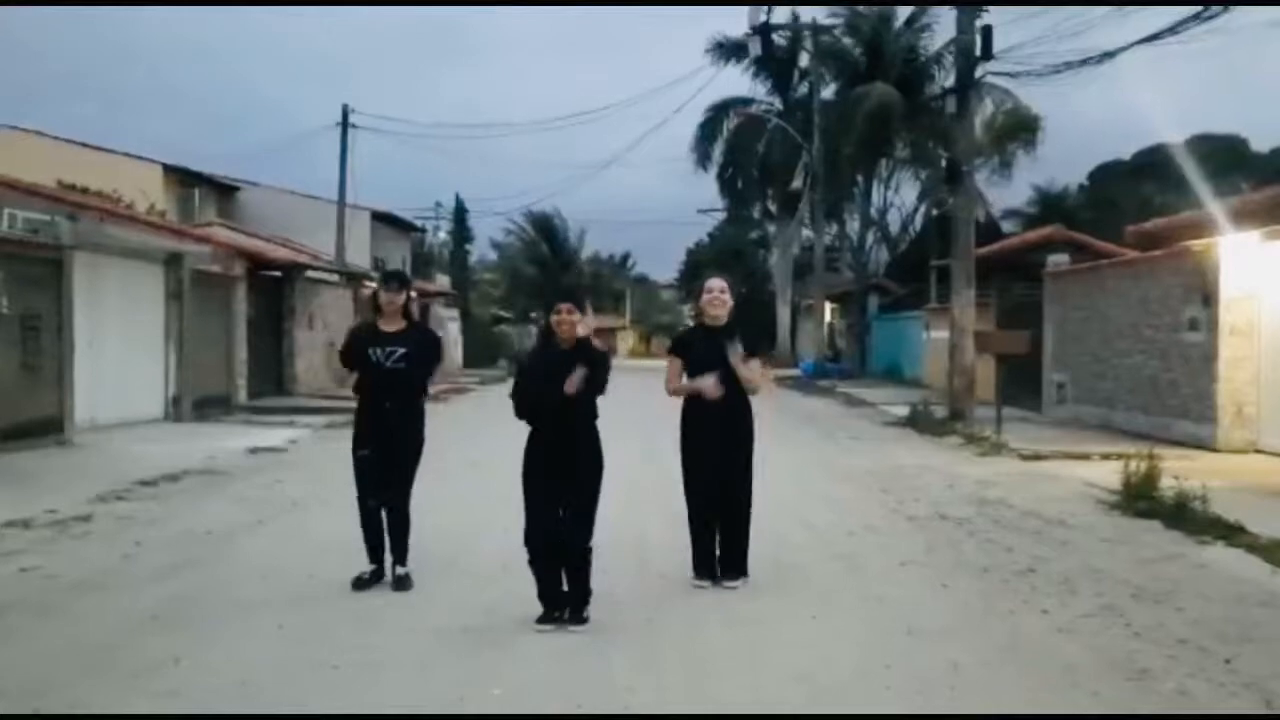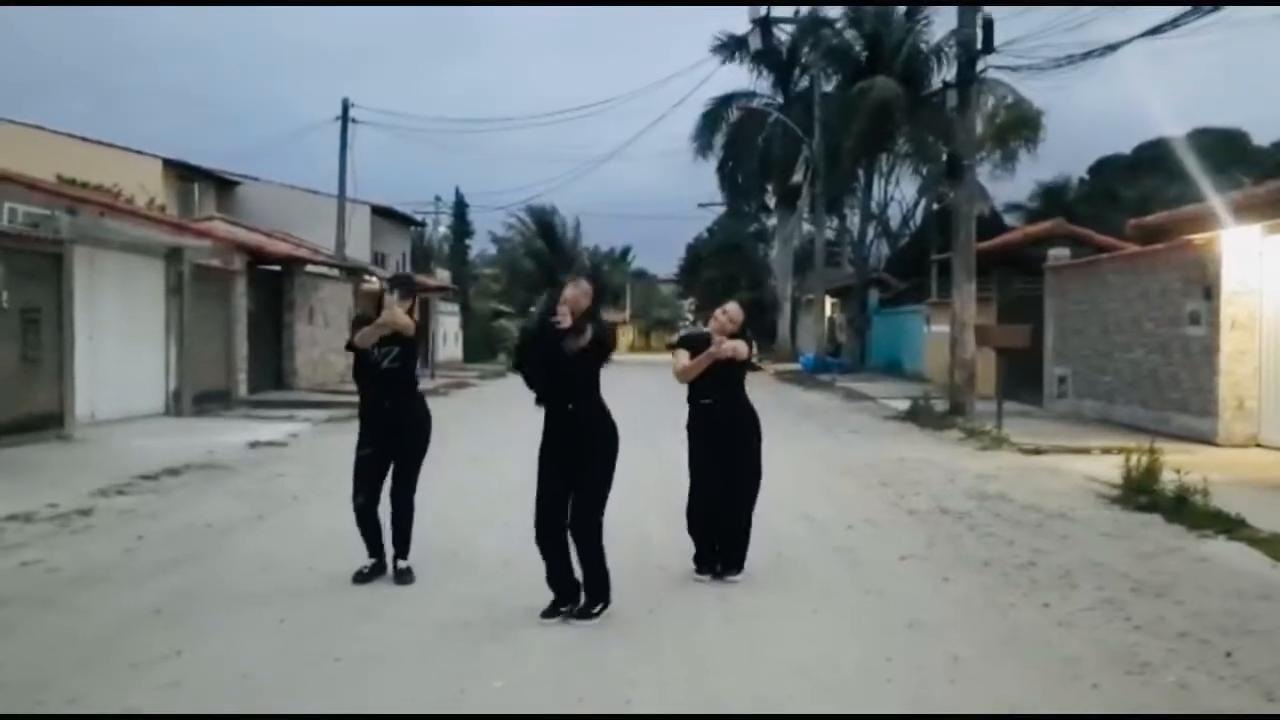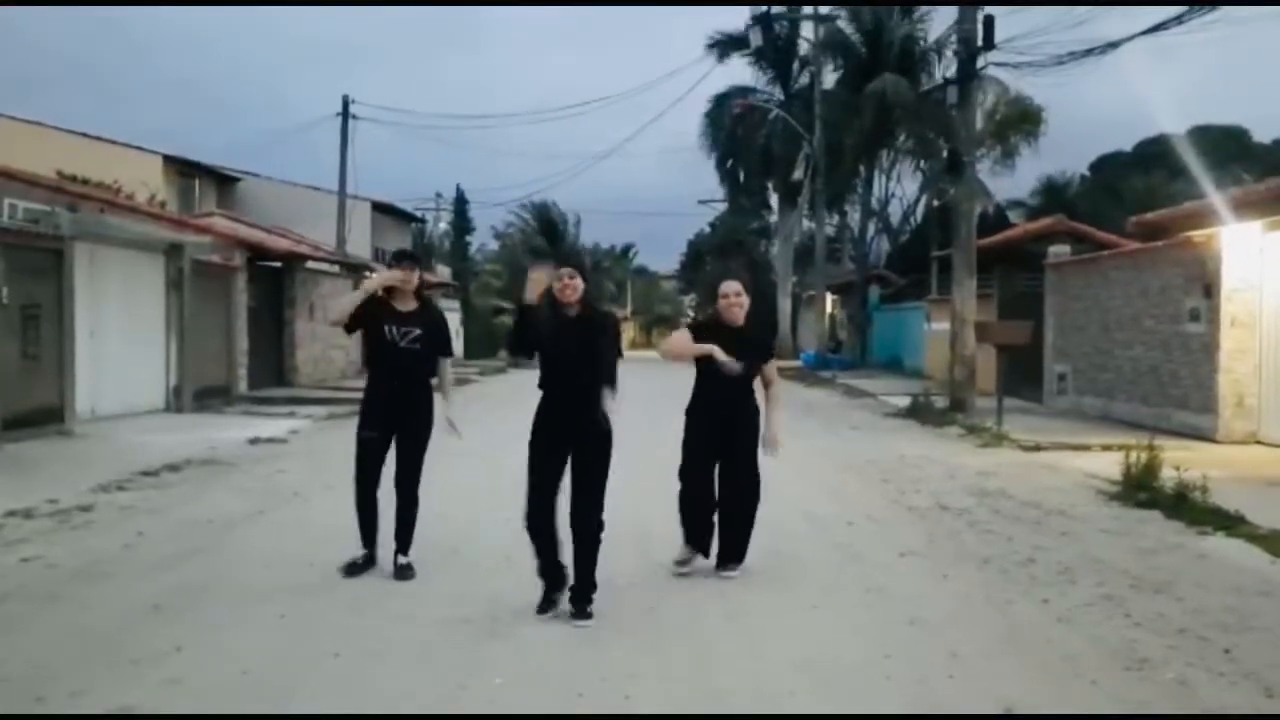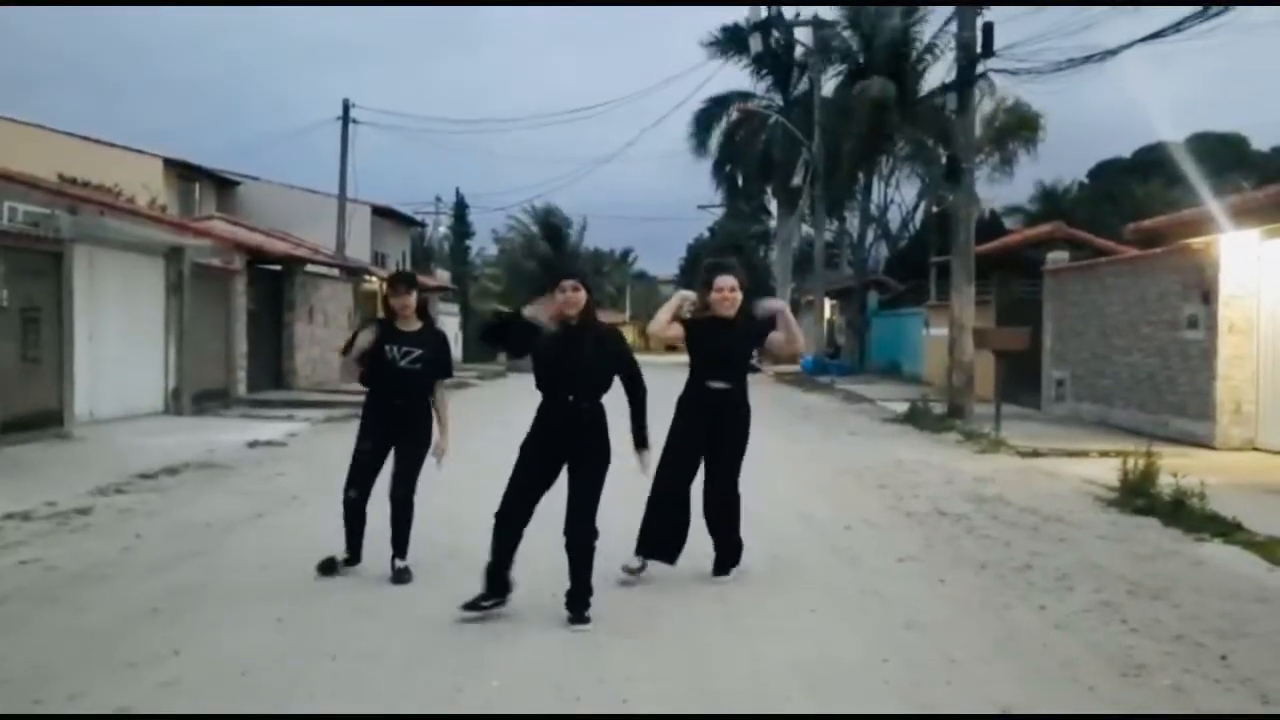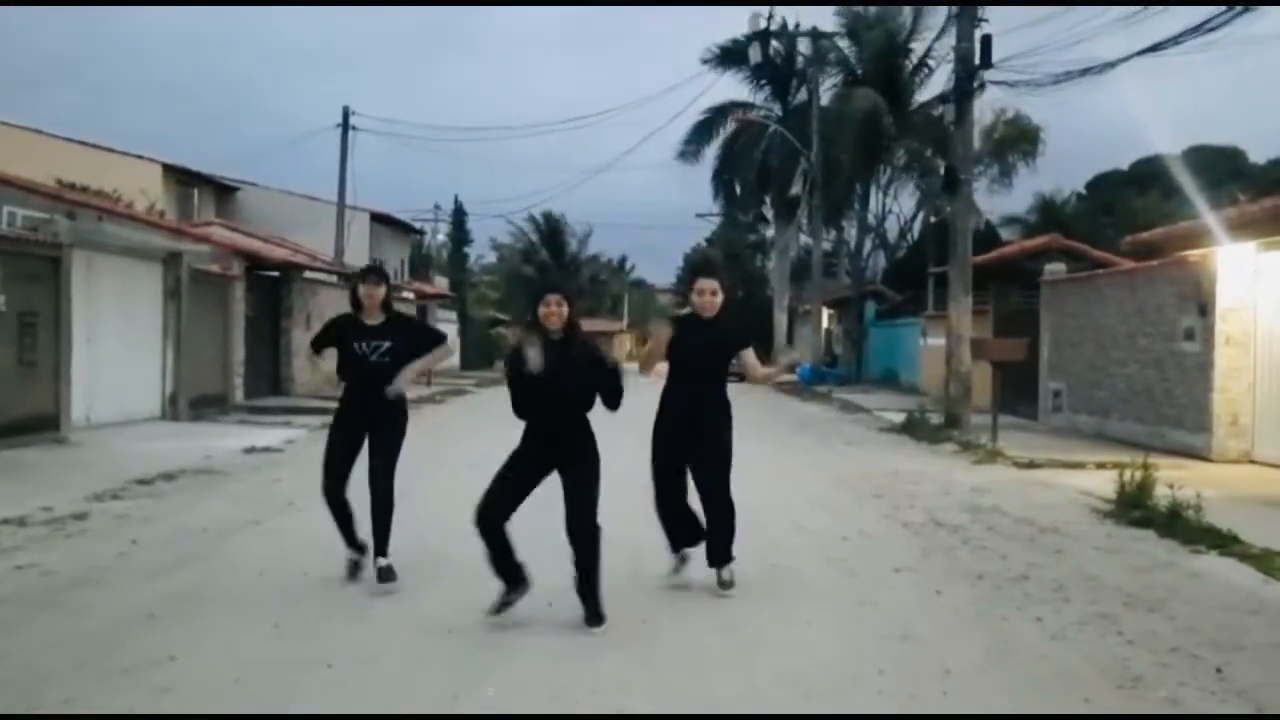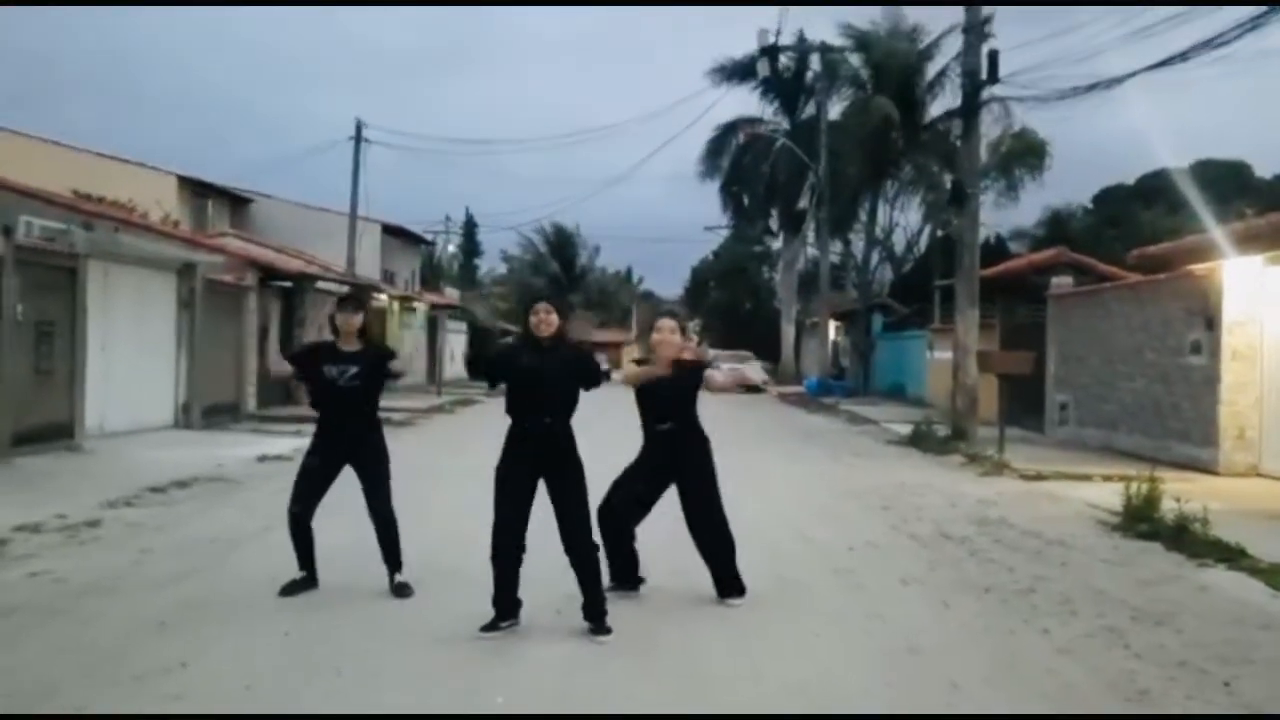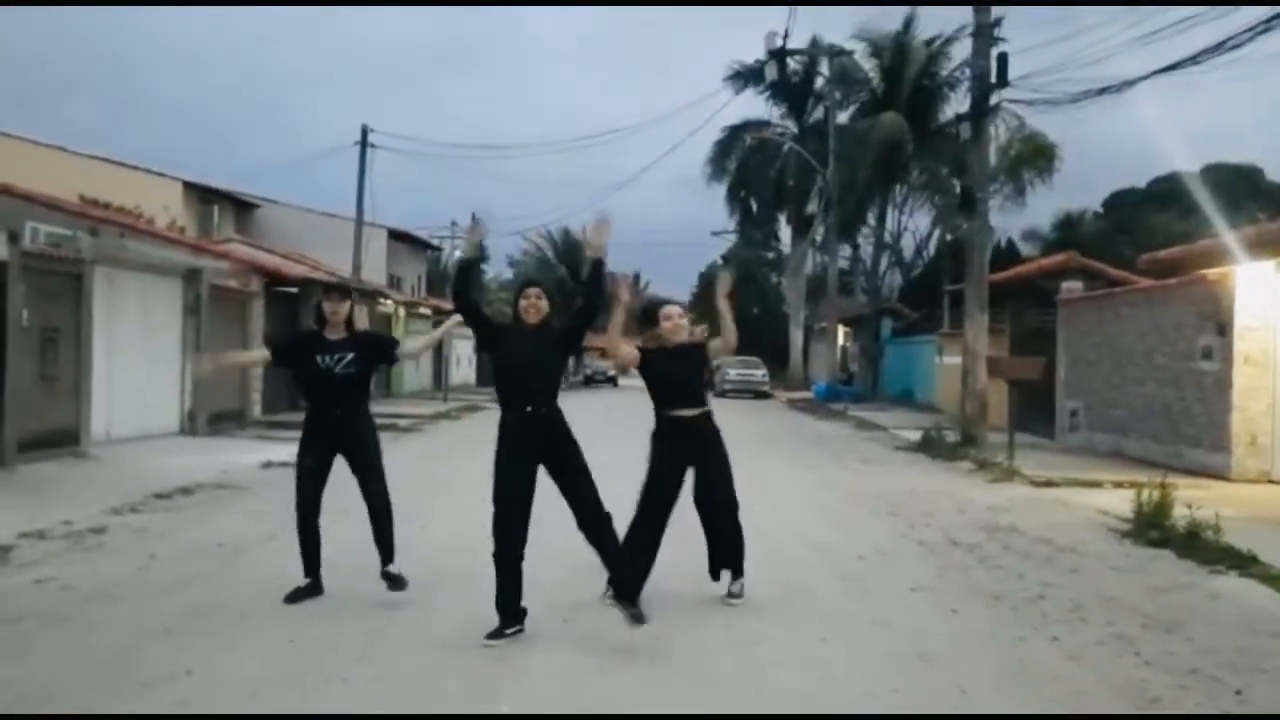
dt=0.7s
person 1, frame 1
left shoulder: (595, 356)
right shoulder: (534, 359)
left elbow: (598, 386)
right elbow: (523, 408)
left wrist: (583, 341)
right wrist: (562, 393)
left hip: (583, 452)
right hip: (542, 452)
left knee: (575, 539)
right knee: (539, 536)
left ankle: (578, 602)
right ankle: (552, 602)
person 1, frame 2
left shoulder: (594, 332)
right shoulder: (538, 331)
left elbow: (599, 345)
right elbow: (532, 375)
left wrist: (574, 329)
right wrist: (565, 345)
left hip: (595, 432)
right hip: (557, 431)
left knee: (584, 521)
right knee: (548, 522)
left ankle: (598, 595)
right ankle: (565, 592)
person 1, frame 3
left shoulder: (603, 322)
right shoulder: (540, 321)
left elbow: (609, 361)
right elbow: (520, 349)
left wrist: (607, 391)
right wrist: (527, 303)
left hip: (591, 422)
right hip: (550, 418)
left knee: (587, 515)
right knee: (538, 511)
left ankle: (582, 597)
right ankle: (552, 581)
person 1, frame 4
left shoulder: (607, 337)
right shoulder: (539, 333)
left elbow: (635, 387)
right elbow: (490, 334)
left wrist: (640, 440)
right wrist: (528, 315)
left hip: (590, 430)
right hip: (547, 426)
left knee: (580, 523)
right knee: (512, 509)
left ankle: (579, 602)
right ankle: (496, 588)
person 1, frame 5
left shoulder: (586, 350)
right shoulder: (523, 353)
left elbow: (612, 402)
right elbow: (521, 408)
left wrist: (612, 370)
right wrist: (530, 371)
left hip: (577, 450)
right hip: (535, 446)
left knee: (583, 529)
right knee: (488, 514)
left ankle: (591, 602)
right ankle: (514, 580)
person 1, frame 6
left shoulder: (571, 357)
right shoulder: (514, 353)
left elbow: (592, 377)
right elbow: (485, 373)
left hip: (559, 447)
right hip: (520, 446)
left knee: (579, 537)
right knee: (507, 538)
left ankle: (596, 615)
right ankle: (506, 610)
person 1, frame 7
left shoulder: (559, 338)
right shoulder: (500, 337)
left elbow: (592, 305)
right elbow: (463, 300)
left wrist: (595, 256)
right wrist: (470, 256)
left hip: (552, 431)
right hip: (514, 435)
left knee: (591, 512)
right knee: (508, 528)
left ankle: (627, 592)
right ankle: (511, 616)
person 2, frame 1
left shoulder: (420, 333)
right shoulder: (362, 334)
left elbow: (440, 371)
left wrist: (442, 340)
left hip: (407, 425)
right hip: (369, 425)
left knee: (396, 501)
right knee: (368, 502)
left ankle: (400, 565)
right ankle: (376, 565)
person 2, frame 2
left shoulder: (410, 329)
right shoulder: (365, 324)
left elbow: (406, 327)
right elbow: (360, 340)
left wrist: (396, 320)
right wrist: (381, 324)
left hip: (411, 423)
right hip: (374, 423)
left knee: (402, 495)
right knee: (363, 499)
left ankle: (401, 559)
right ankle: (376, 558)
person 2, frame 3
left shoulder: (432, 316)
right shoulder: (374, 308)
left elbow: (443, 364)
right elbow: (336, 318)
left wrist: (446, 406)
right wrist: (369, 287)
left hip: (417, 405)
right hip: (378, 402)
left knee: (408, 483)
right knee: (366, 480)
left ankle: (402, 554)
right ankle: (367, 551)
person 2, frame 4
left shoulder: (435, 338)
right shoulder: (376, 331)
left elbow: (439, 387)
left wrist: (444, 432)
right wrist: (357, 351)
left hip: (416, 421)
right hip: (377, 417)
left knee: (401, 492)
right knee: (355, 492)
left ankle: (400, 558)
right ankle: (350, 552)
person 2, frame 5
left shoulder: (405, 325)
right shoulder: (342, 326)
left elbow: (444, 348)
right elbow: (315, 350)
left wrist: (414, 369)
left hip: (390, 412)
right hip: (352, 408)
left knee: (380, 483)
right knee: (332, 486)
left ankle: (382, 557)
right ankle: (355, 548)
person 2, frame 6
left shoulder: (375, 354)
right shoulder: (318, 352)
left elbow: (399, 368)
right elbow: (279, 369)
left hip: (368, 440)
right hip: (328, 439)
left knee: (382, 510)
right knee: (298, 510)
left ankle: (396, 574)
right ankle: (307, 574)
person 2, frame 7
left shoulder: (366, 342)
right shoulder: (302, 343)
left elbow: (410, 350)
right elbow: (260, 357)
left wrist: (449, 326)
right wrist: (219, 361)
left hip: (357, 428)
right hip: (317, 429)
left knee: (377, 498)
right knee: (306, 509)
left ankle: (389, 566)
right ankle: (313, 579)
person 3, frame 1
left shoulder: (744, 338)
right shoulder: (686, 339)
left elbow: (755, 386)
right elbow: (671, 385)
left wrist: (740, 367)
right wrist: (696, 386)
left hip: (736, 422)
right hip: (698, 423)
left knee: (735, 495)
right knee: (700, 495)
left ankle: (733, 567)
right ankle: (703, 566)
person 3, frame 2
left shoulder: (740, 344)
right shoulder: (688, 342)
left elbow: (738, 350)
right elbow: (681, 374)
left wrist: (726, 348)
right wrist: (710, 354)
left hip: (739, 427)
right hip: (703, 426)
left knee: (738, 495)
right knee: (704, 495)
left ankle: (731, 562)
right ankle: (706, 560)
person 3, frame 3
left shoulder: (758, 339)
right shoulder: (704, 329)
left elbow: (770, 382)
right elbow: (667, 350)
left wrist: (771, 422)
right wrist: (709, 349)
left hip: (743, 418)
right hip: (703, 416)
left knee: (743, 488)
right knee: (694, 484)
left ankle: (730, 556)
right ankle: (694, 545)
person 3, frame 4
left shoulder: (752, 328)
right shoulder: (696, 326)
left elbow: (794, 348)
right elbow: (655, 331)
left wrist: (783, 311)
right wrist: (678, 297)
left hip: (733, 413)
right hip: (693, 409)
left knee: (722, 487)
right knee: (670, 479)
left ankle: (726, 559)
right ankle: (645, 554)
person 3, frame 5
left shoulder: (731, 332)
right shoulder: (674, 325)
left elbow: (756, 373)
right elbow: (645, 367)
left wrist: (780, 369)
right wrist: (656, 342)
left hip: (714, 416)
right hip: (673, 413)
left knee: (715, 489)
right knee: (667, 486)
left ankle: (722, 564)
right ankle: (683, 543)
person 3, frame 6
left shoulder: (692, 368)
right shoulder: (640, 368)
left elbow: (723, 381)
right elbow: (628, 376)
left wrist: (740, 376)
right wrist: (656, 367)
left hip: (691, 451)
right hip: (654, 452)
left knee: (706, 520)
right knee: (612, 512)
left ankle: (730, 586)
right ankle: (625, 579)
person 3, frame 7
left shoulder: (698, 350)
right shoulder: (649, 357)
left elbow: (729, 342)
right elbow: (614, 347)
left wrist: (721, 300)
right wrist: (621, 306)
left hip: (706, 436)
right hip: (669, 438)
left knee: (721, 508)
right knee: (652, 509)
left ankle: (733, 575)
